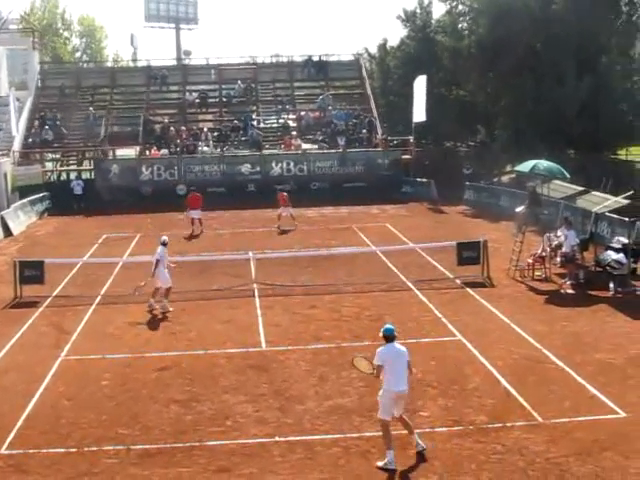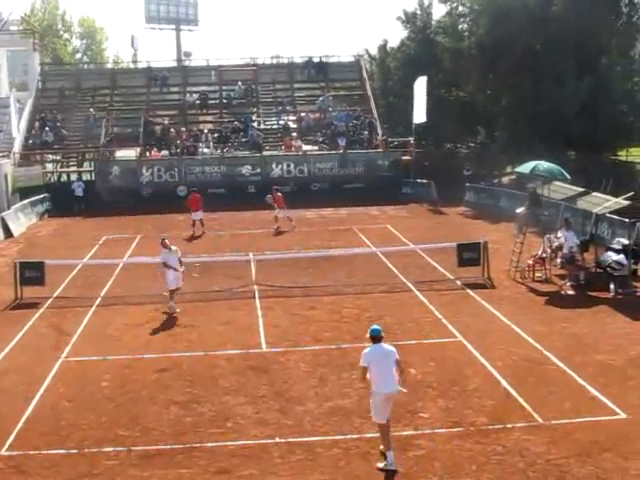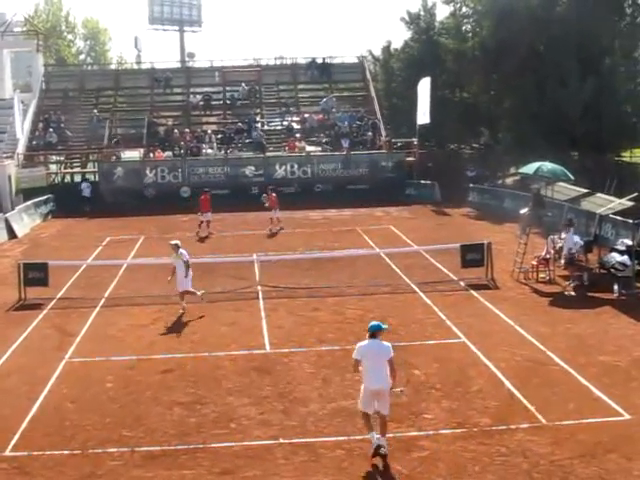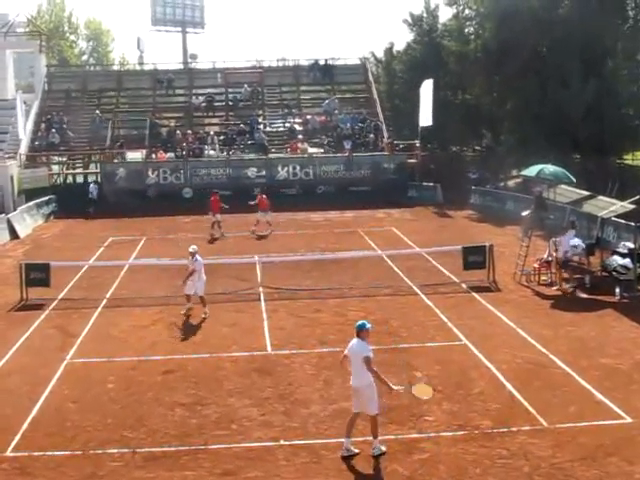
dt=0.4s
person 1, frame 1
left shoulder: (381, 351)
right shoulder: (403, 349)
left elbow: (377, 374)
right elbow: (410, 371)
left wrist: (373, 373)
left hip: (389, 391)
right hip: (403, 389)
left knee: (384, 424)
right knee: (399, 416)
left ankle: (390, 460)
right ankle: (419, 443)
person 1, frame 2
left shoulder: (367, 353)
right shoulder: (391, 349)
left elbow: (363, 377)
right elbow: (400, 369)
right wrist: (398, 381)
left hip: (379, 392)
right hip: (392, 390)
left knee: (382, 425)
right knee: (385, 418)
left ankle: (390, 461)
right ankle: (387, 447)
person 1, frame 3
left shoulder: (361, 346)
right shoulder: (386, 346)
left elbow: (355, 368)
right elbow: (392, 369)
right wrist: (393, 383)
left hip: (369, 386)
right hip: (384, 386)
left knee: (365, 413)
right knee: (383, 416)
left ankle: (374, 440)
right ankle: (382, 444)
person 1, frame 4
left shoulder: (352, 344)
right shoulder: (364, 347)
left elbow: (342, 361)
right elbow: (370, 368)
right wrist: (388, 384)
left hip: (355, 384)
right hip: (365, 384)
left knee: (355, 413)
right knee: (373, 416)
left ankle: (346, 447)
right ankle: (376, 447)
